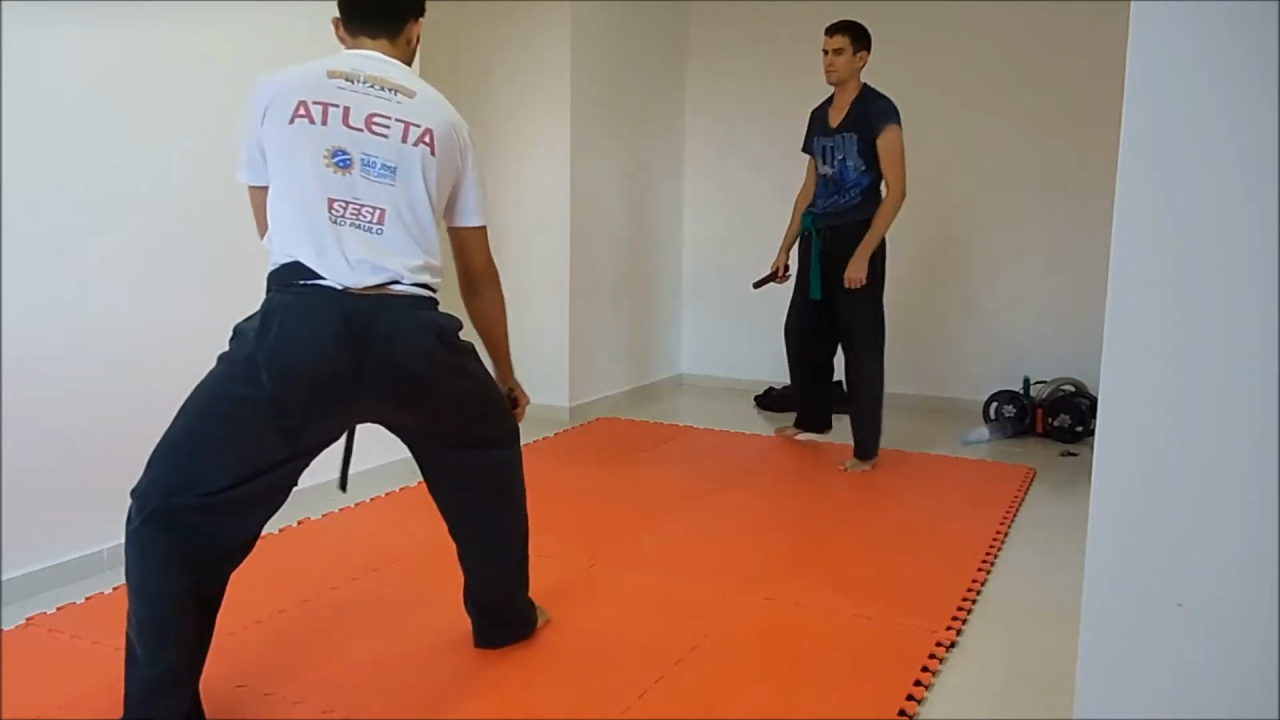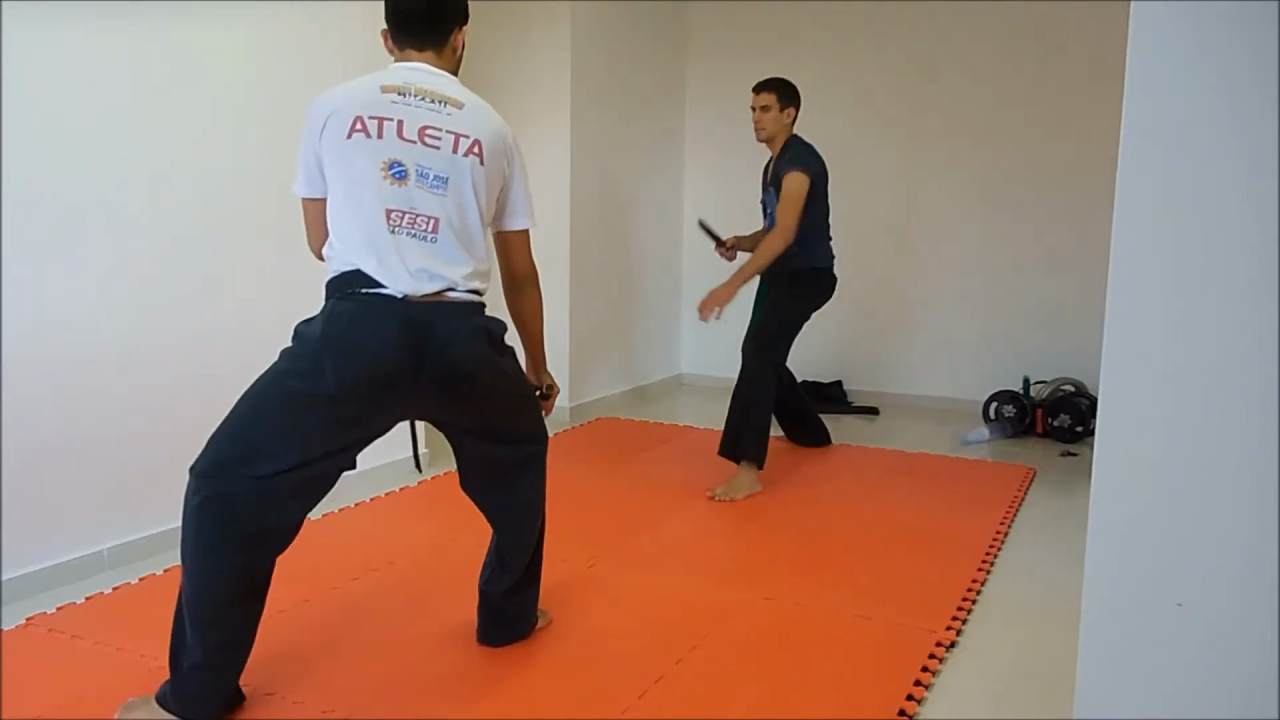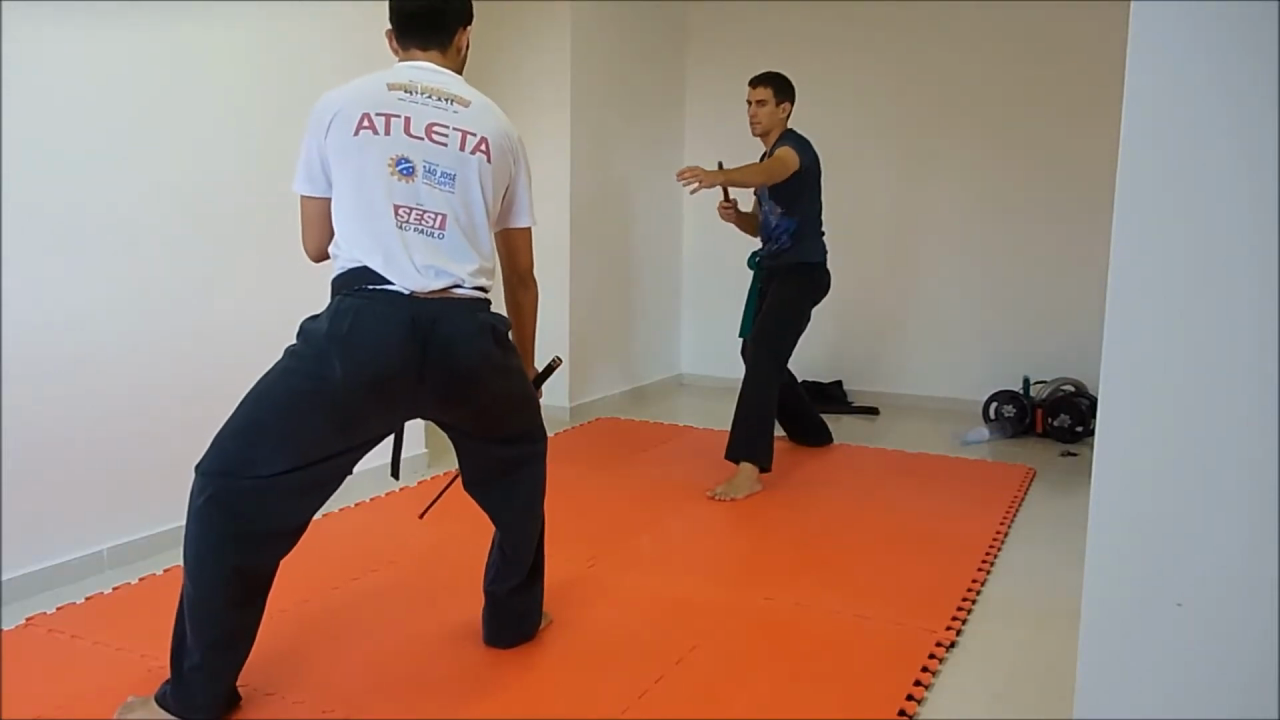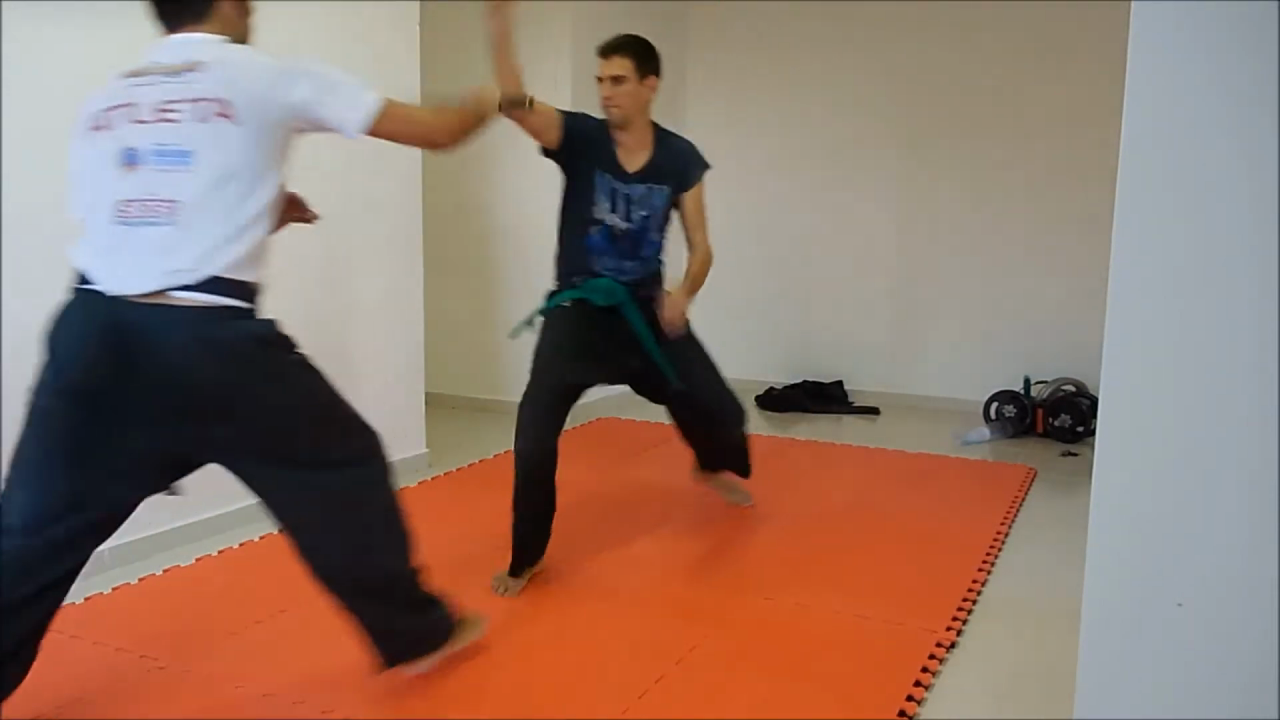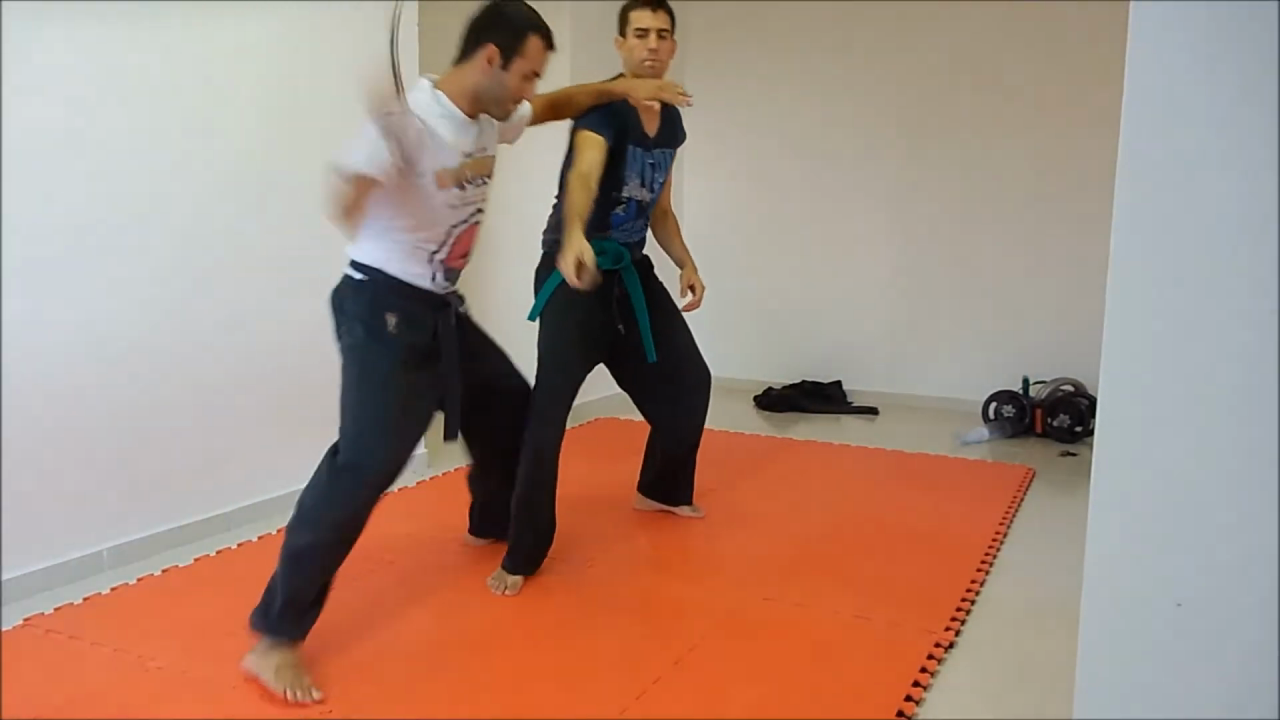
dt=1s
person 1, frame 1
left shoulder: (278, 91)
right shoulder: (442, 117)
right elbow: (477, 275)
right wrist: (505, 375)
left hip: (300, 329)
right hip: (407, 334)
left knee: (173, 508)
right knee: (488, 452)
right ankle: (504, 615)
person 1, frame 2
left shoulder: (334, 107)
right shoulder: (491, 127)
left elbow: (322, 242)
right elbow: (520, 274)
right wrist: (537, 368)
left hip: (356, 332)
right hip: (456, 337)
left knee: (230, 486)
right knee: (517, 454)
right ankle: (509, 614)
person 1, frame 3
left shoulder: (341, 105)
right shoulder: (496, 126)
left elbow: (317, 243)
right elbow: (520, 273)
right wrist: (524, 369)
left hip: (363, 329)
right hip: (464, 334)
left knee: (235, 486)
right knee: (517, 458)
right ankle: (514, 615)
person 1, frame 4
left shoulder: (102, 104)
right shoulder: (276, 75)
right elbow: (432, 131)
right wrist: (482, 104)
left hip: (96, 336)
right hip: (213, 341)
right knee: (342, 468)
right ankle: (415, 631)
person 1, frame 5
left shoulder: (493, 118)
right shoulder: (406, 124)
left elbow: (553, 105)
right elbow: (353, 211)
left wrist: (622, 88)
right wrist: (365, 188)
left hip: (437, 308)
right hip: (384, 306)
left knee: (507, 405)
right knee: (368, 456)
left ankle: (494, 519)
right ankle: (278, 633)
person 2, frame 1
left shoulder: (879, 111)
right shoulder: (818, 115)
left elbow: (895, 190)
left wrist: (863, 253)
right wrist: (786, 247)
left hip: (855, 239)
right hip: (817, 240)
left knee: (860, 345)
right knee: (802, 332)
left ankle: (866, 449)
right ankle: (812, 418)
person 2, frame 2
left shoulder: (799, 160)
right shoulder: (773, 166)
left elbow: (785, 233)
left wrist: (731, 284)
right wrist: (739, 242)
left hip: (807, 275)
right hip: (784, 275)
left knee: (759, 354)
right knee: (761, 356)
left ankle: (748, 471)
right ankle: (810, 432)
person 2, frame 3
left shoulder: (794, 149)
right shoulder: (767, 158)
left elbow: (764, 175)
left wrist: (716, 177)
right wrist: (735, 216)
left hip: (801, 271)
right hip: (775, 270)
left knee: (762, 356)
right knee: (762, 356)
left ankle: (749, 470)
right ankle: (811, 432)
person 2, frame 4
left shoulder: (681, 158)
right shoulder: (578, 136)
left elbow: (700, 251)
right elbow: (515, 103)
left wrist: (682, 295)
left hip: (650, 309)
right hip: (579, 308)
left knee: (716, 408)
right knee: (538, 419)
left ankle: (719, 470)
right ankle: (524, 558)
person 2, frame 5
left shoulder: (669, 120)
right shoulder: (604, 106)
right elbow: (583, 174)
left wrist: (686, 263)
right wrist: (574, 240)
left hip: (630, 268)
right hip: (577, 270)
left knee: (685, 380)
right knee: (551, 402)
left ankle: (661, 488)
right ankle: (522, 554)
